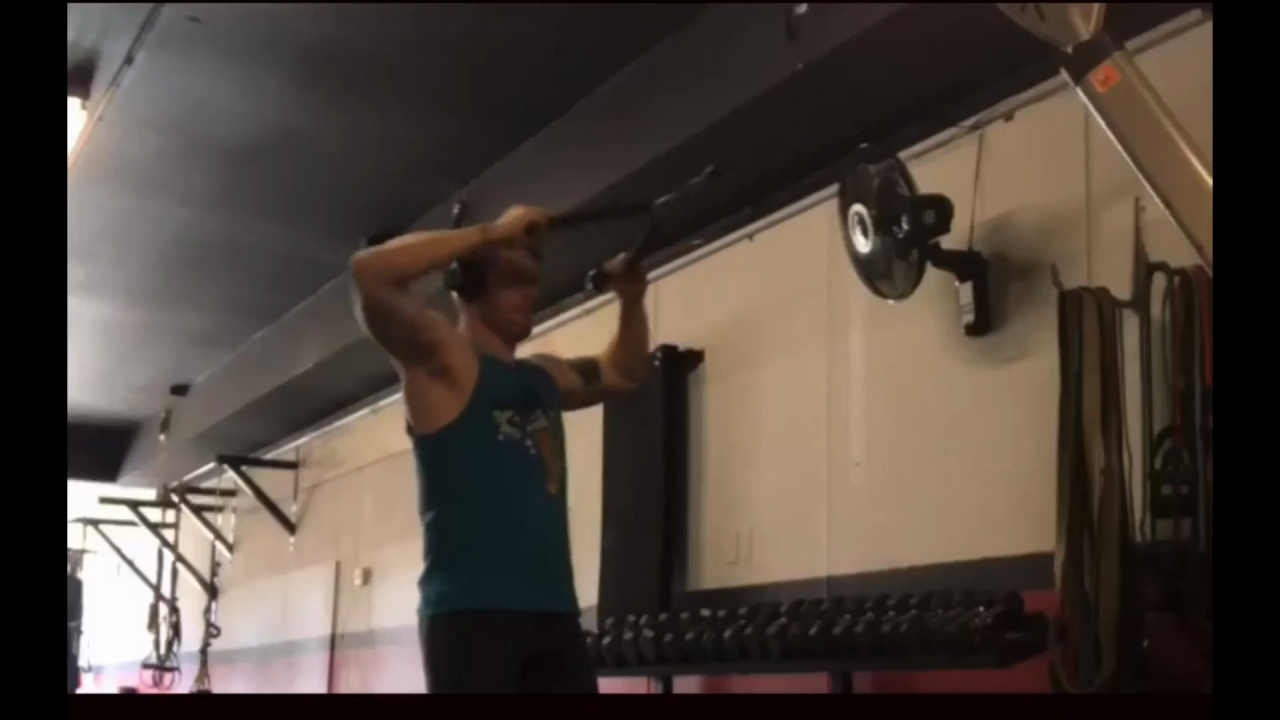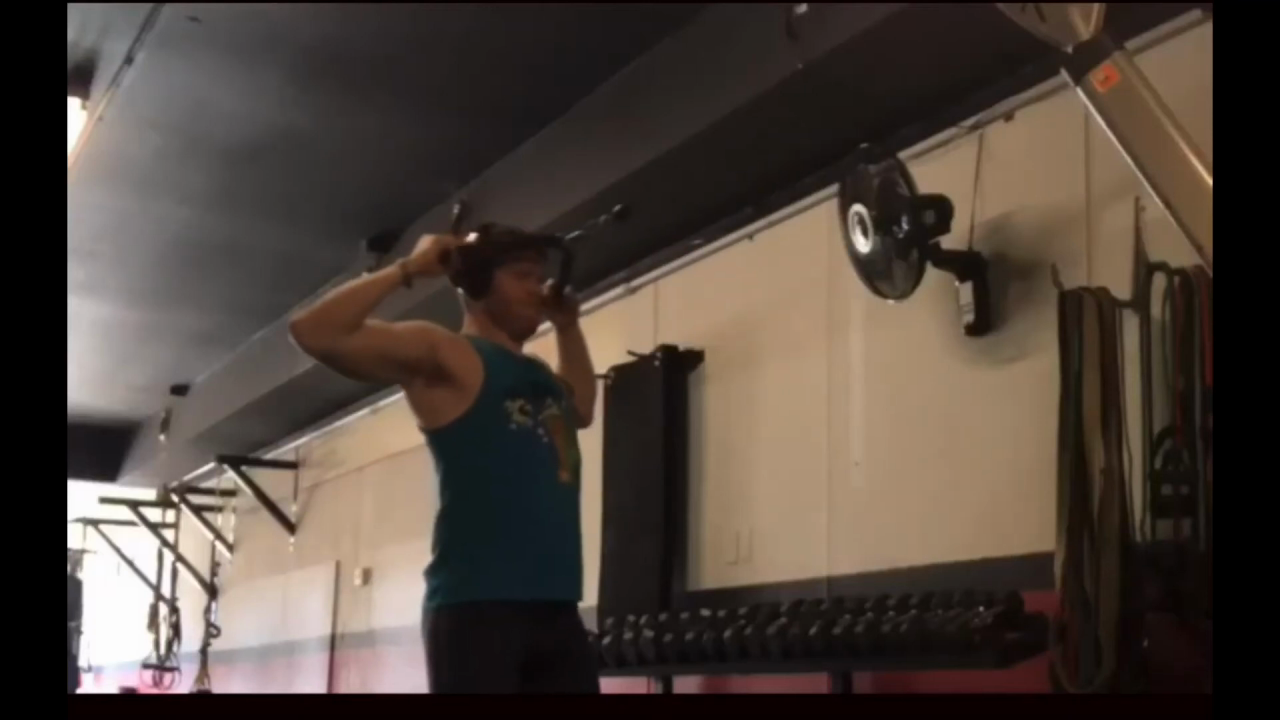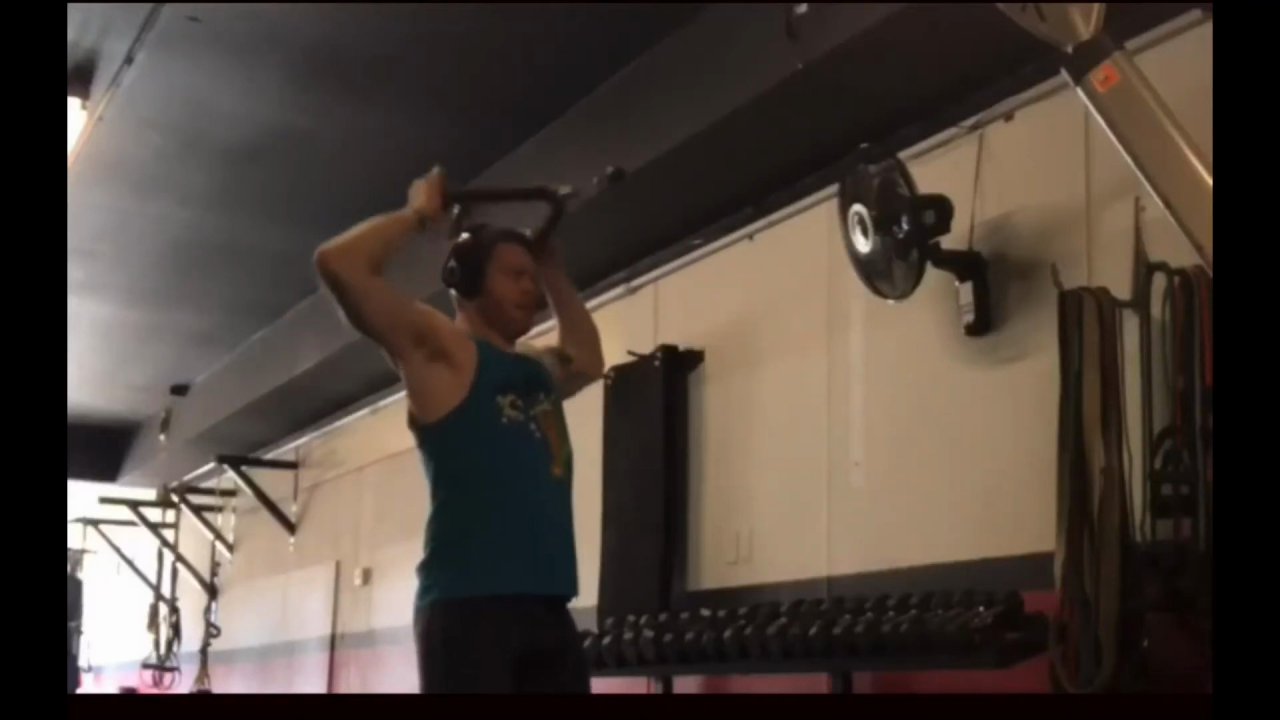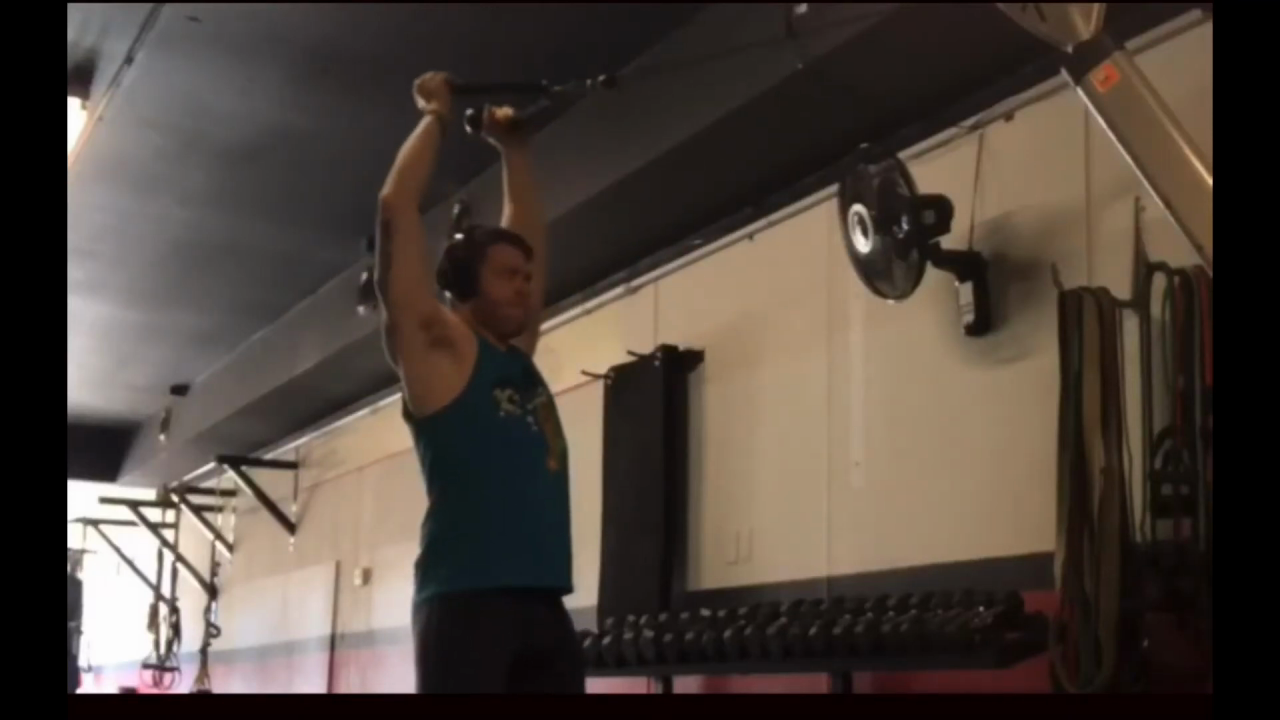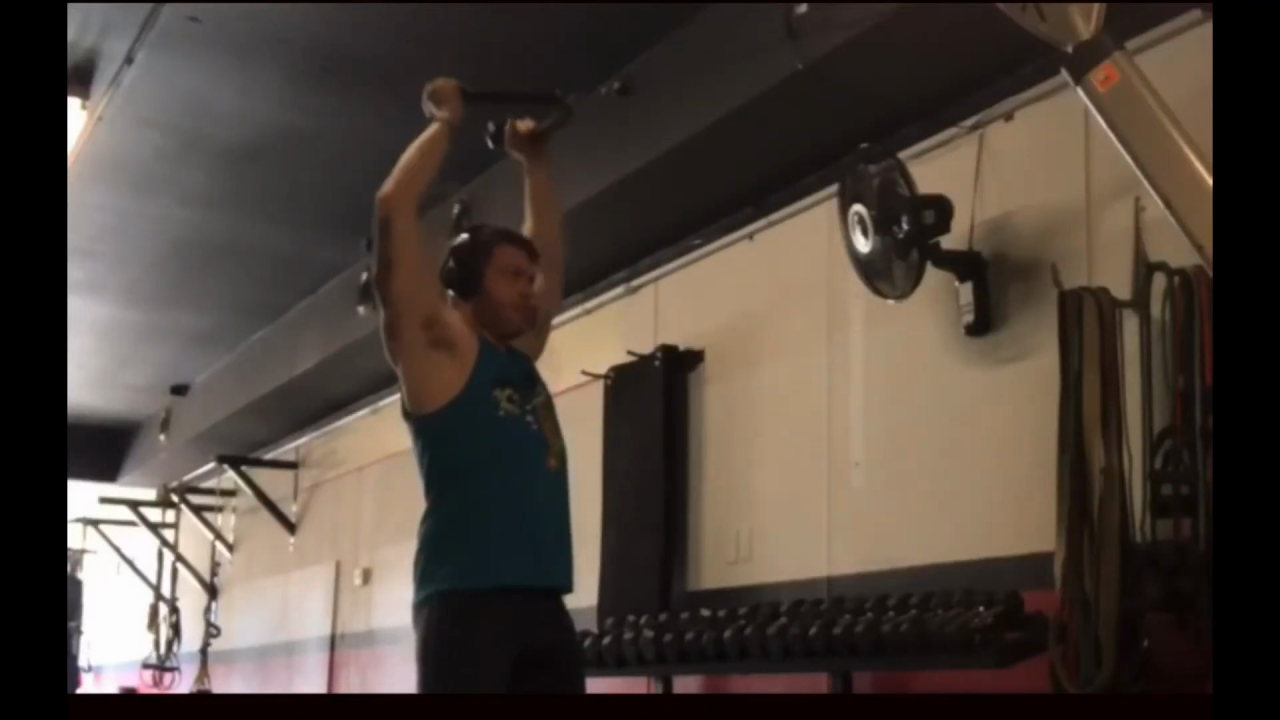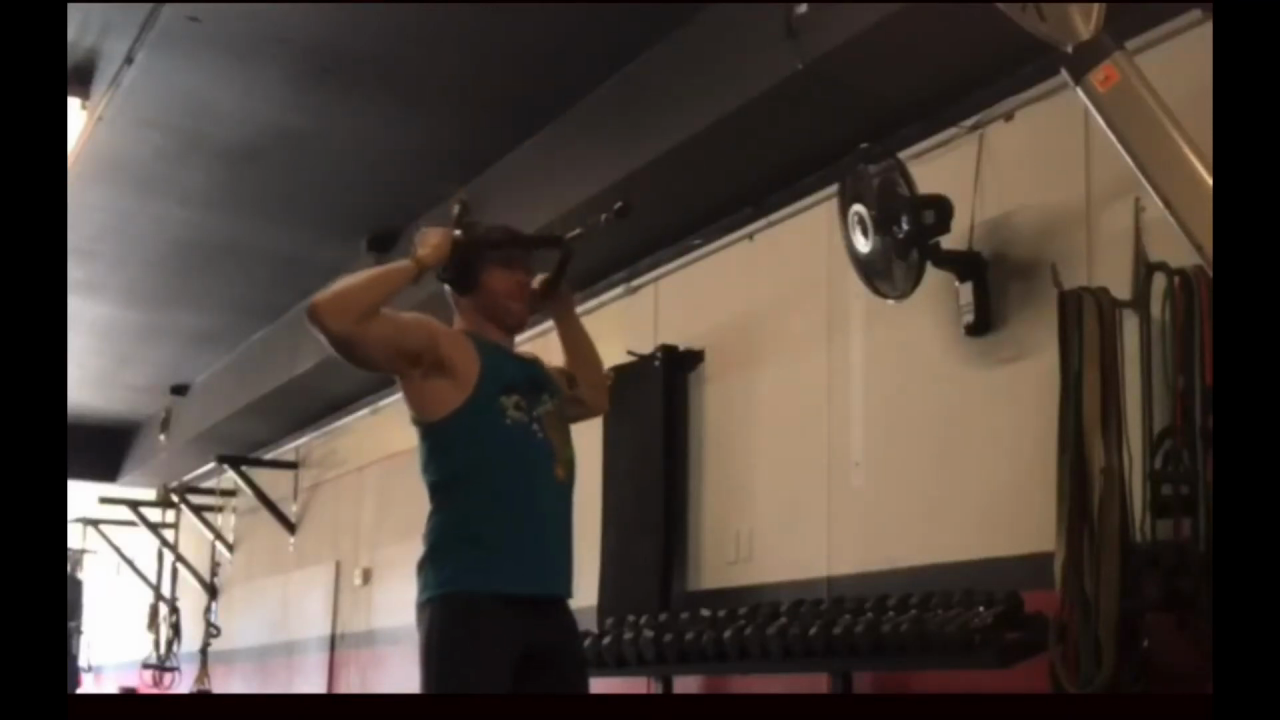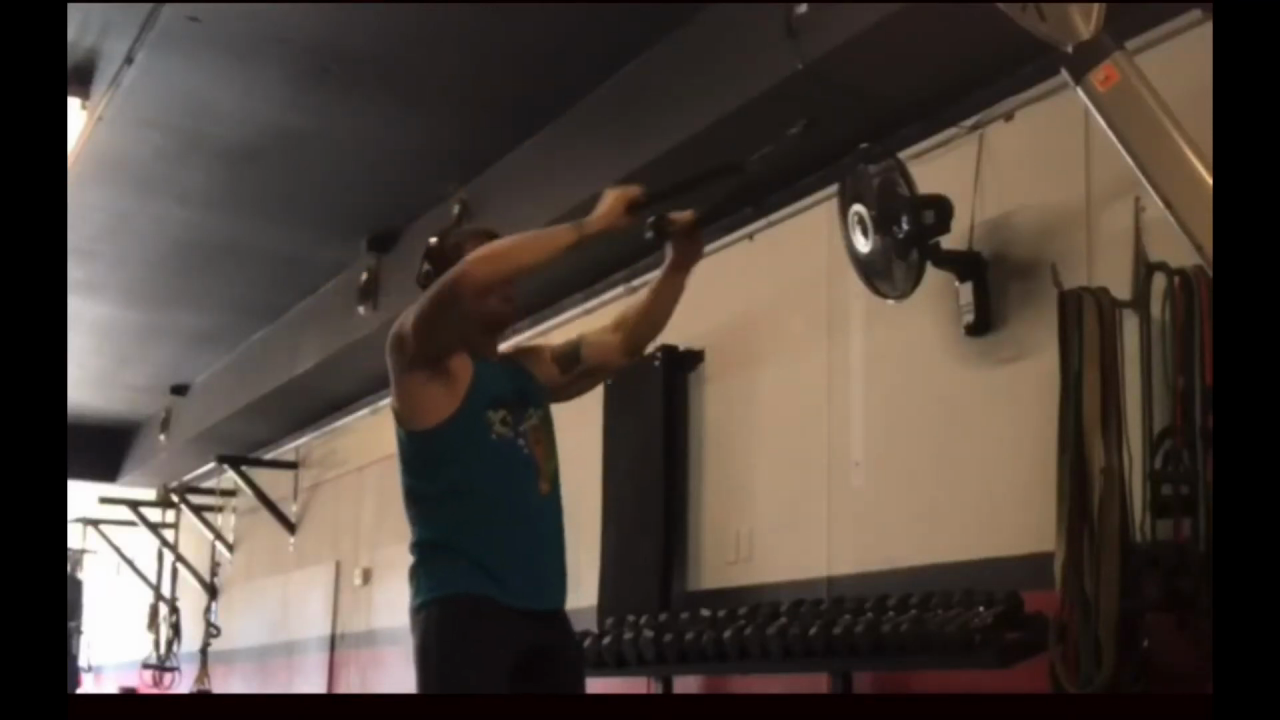
dt=0.7s
person 1, frame 1
left shoulder: (543, 375)
right shoulder: (441, 358)
left elbow: (625, 371)
right elbow: (370, 272)
left wrist: (631, 298)
right wrist: (491, 234)
left hip: (551, 611)
right hip: (472, 610)
person 1, frame 2
left shoulder: (538, 375)
right shoulder: (443, 354)
left elbow: (581, 408)
right elbow: (315, 331)
left wrist: (567, 324)
right wrist: (409, 268)
left hip: (553, 607)
right hip: (476, 605)
person 1, frame 3
left shoulder: (536, 370)
right shoulder: (437, 349)
left elbow: (589, 357)
right elbow: (339, 263)
left wrist: (550, 269)
right wrist: (419, 214)
left hip: (546, 606)
right hip: (467, 603)
person 1, frame 4
left shoulder: (518, 355)
right shoulder: (435, 345)
left elbow: (528, 241)
right elbow: (396, 208)
left wrist: (513, 148)
right wrist: (435, 117)
left hip: (541, 604)
right hip: (466, 600)
person 1, frame 5
left shoulder: (519, 357)
right shoulder: (435, 341)
left elbow: (548, 266)
right elbow: (394, 211)
left wrist: (535, 164)
right wrist: (444, 125)
left hip: (542, 604)
right hip: (466, 600)
person 1, frame 6
left shoulder: (538, 374)
right shoulder: (438, 348)
left elbow: (594, 396)
right elbow: (329, 313)
left wrist: (561, 309)
right wrist: (421, 262)
left hip: (546, 605)
right hip: (470, 603)
person 1, frame 7
left shoulder: (531, 370)
right shoulder: (424, 357)
left elbow: (627, 337)
right elbow: (467, 280)
left wrist: (679, 261)
right wrist: (590, 224)
left hip: (541, 611)
right hip: (460, 607)
